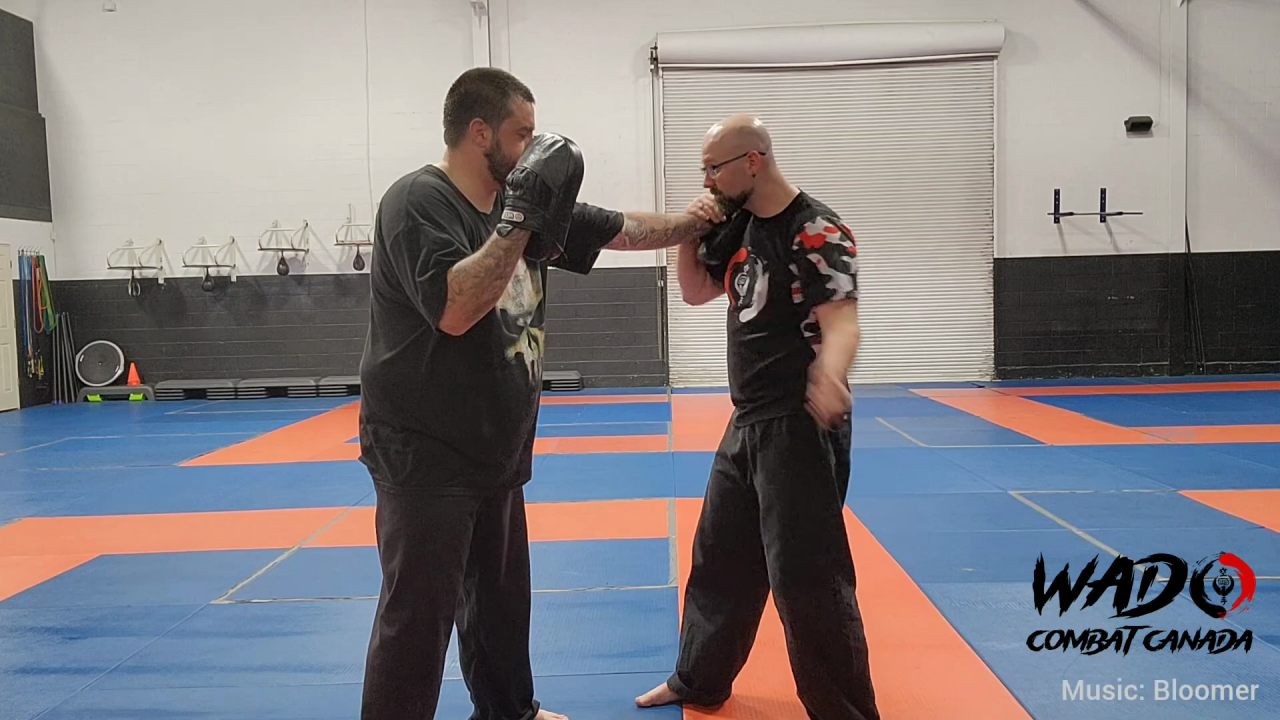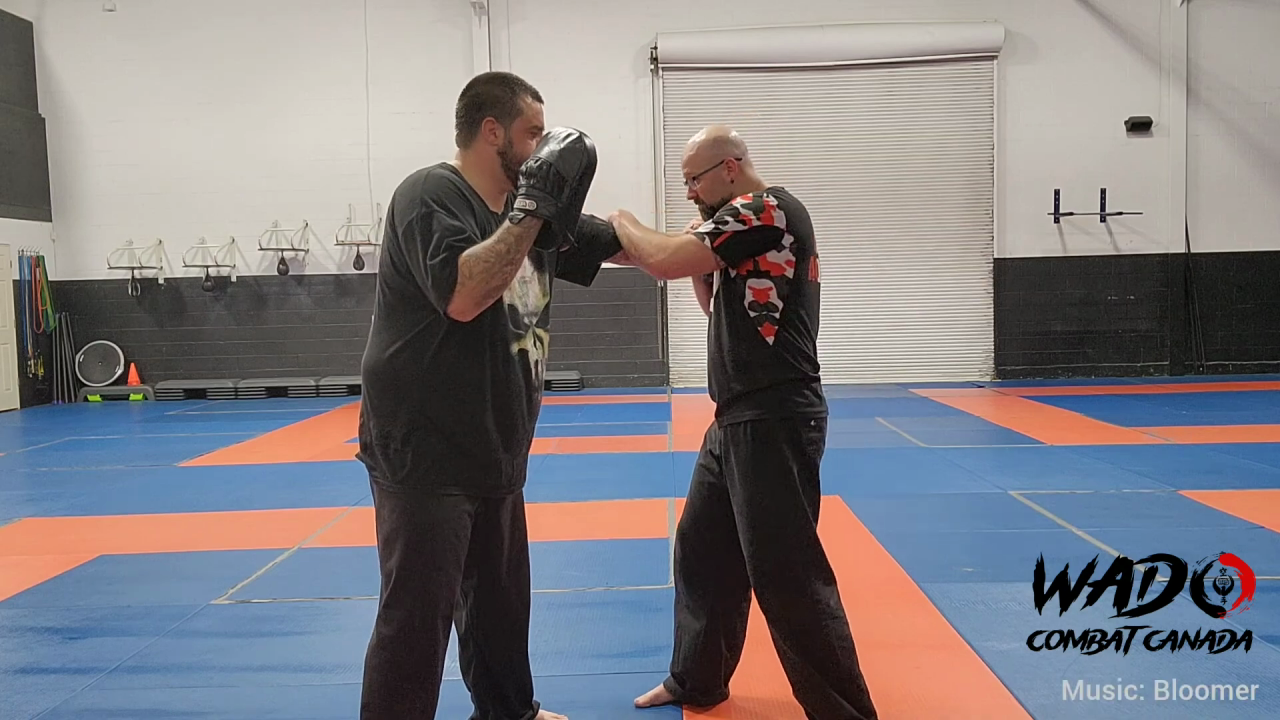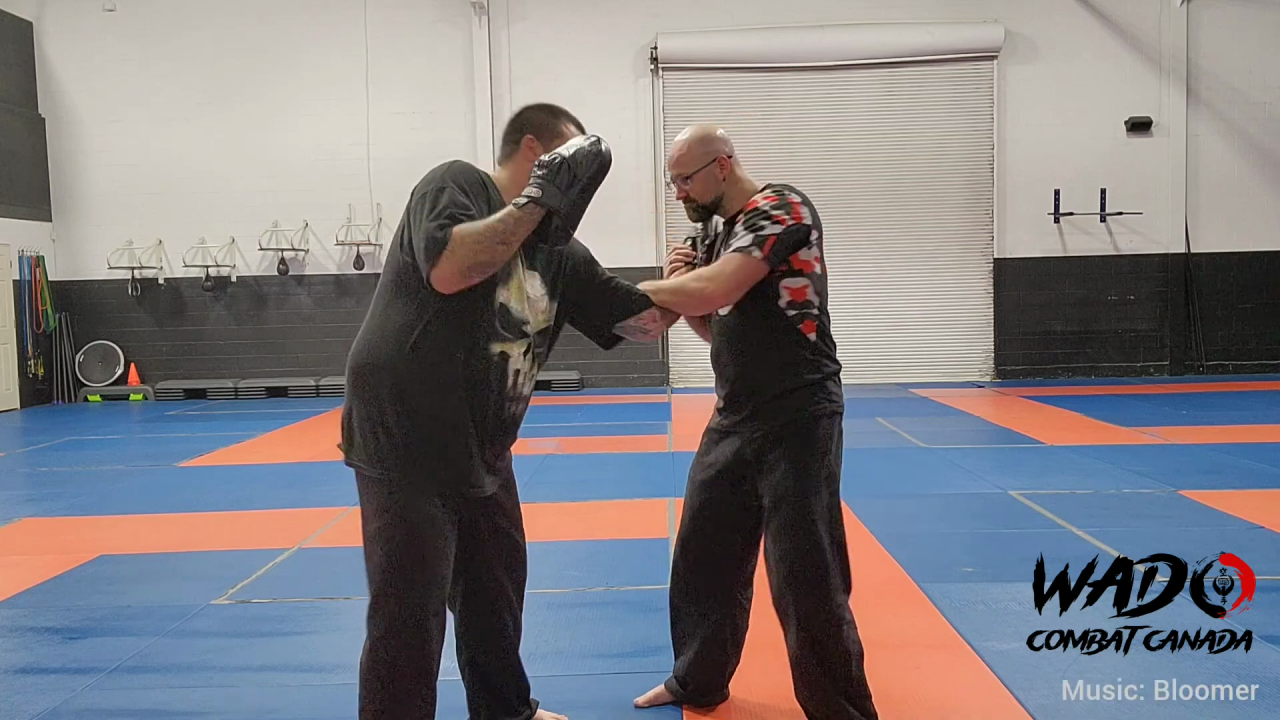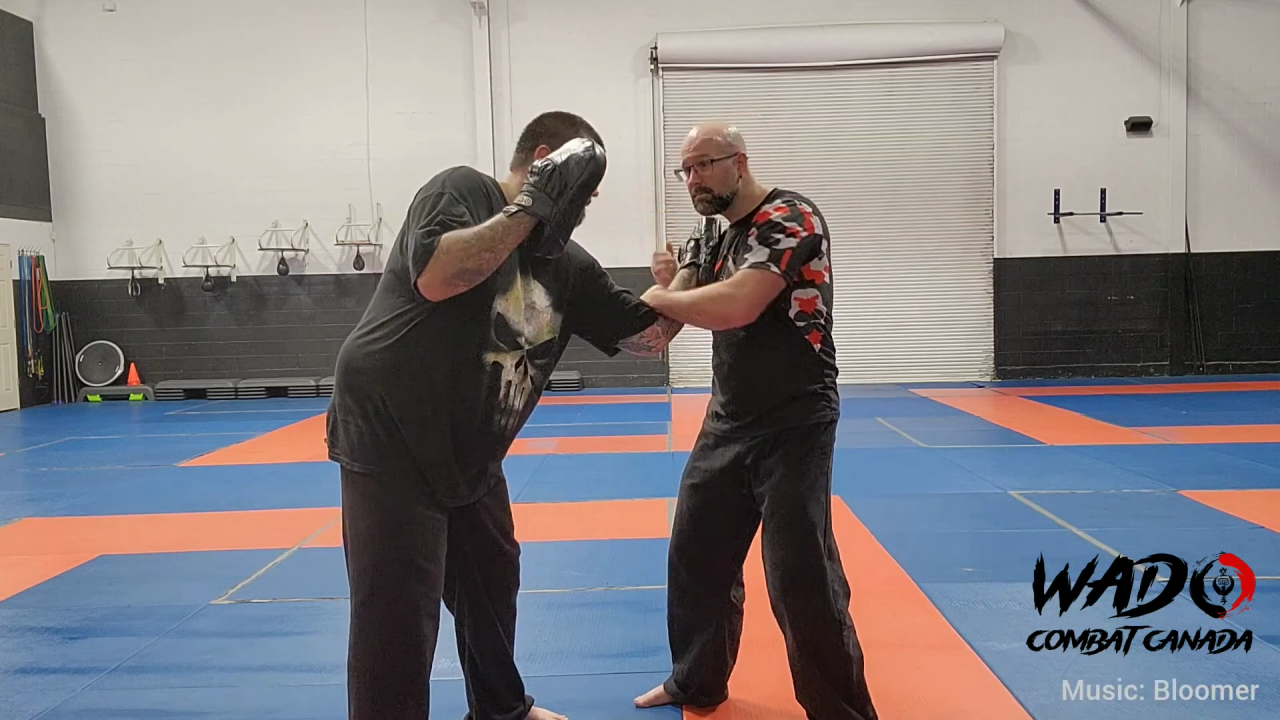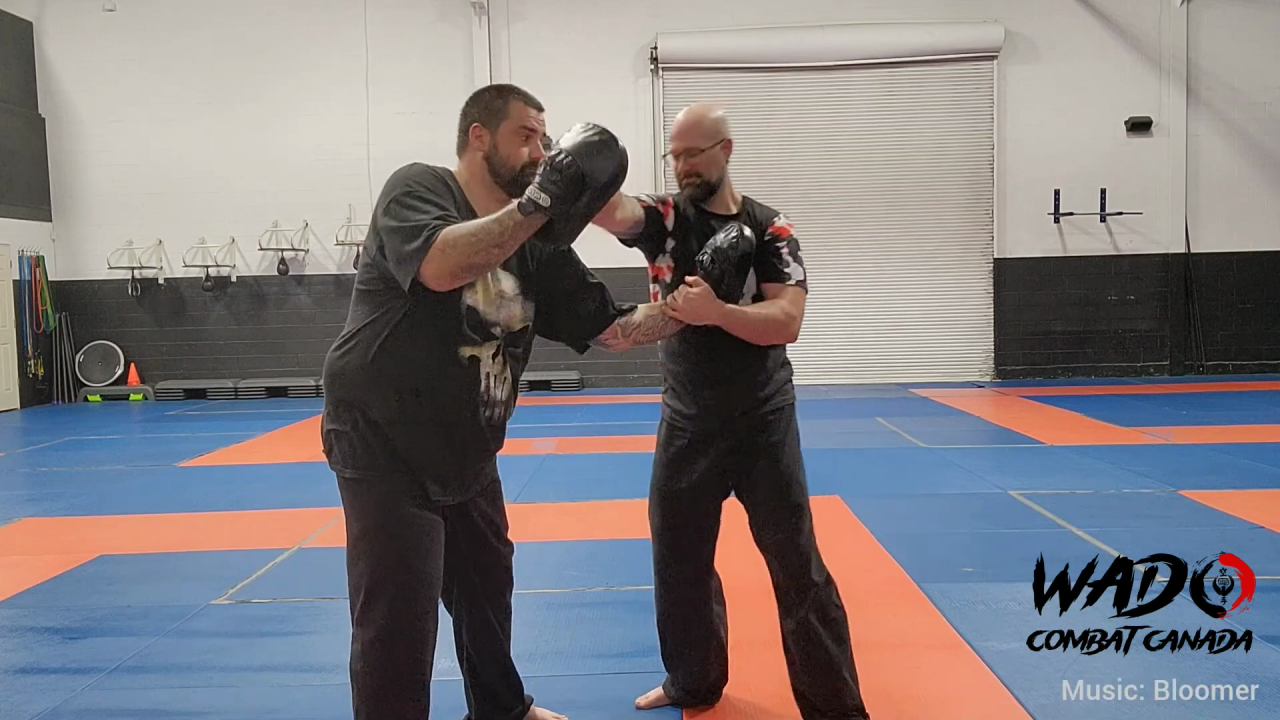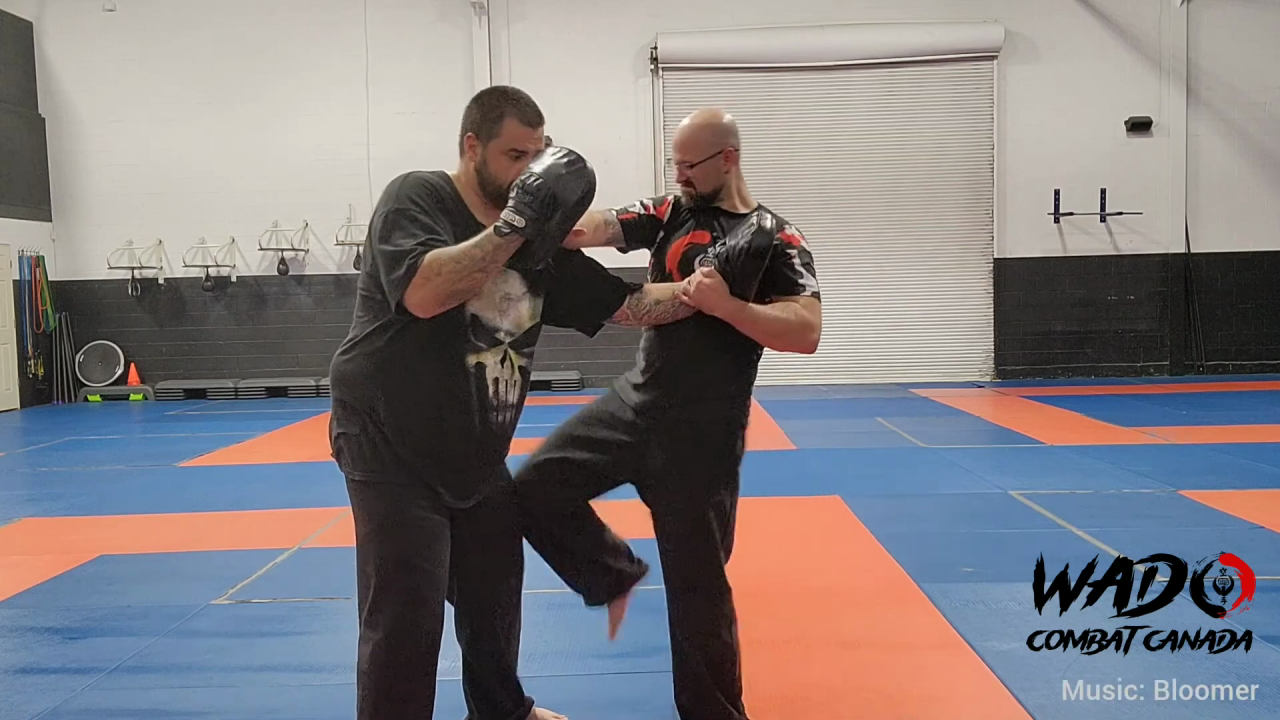
dt=0.7s
person 1, frame 1
left shoulder: (518, 200)
right shoulder: (417, 202)
left elbow: (619, 228)
right elbow: (454, 310)
left wrist: (699, 221)
right wrist: (519, 220)
left hip: (493, 449)
right hip: (426, 455)
left knee: (502, 597)
right knee: (417, 615)
person 1, frame 2
left shoulder: (525, 204)
right shoulder: (430, 195)
left elbow: (621, 243)
right elbow: (464, 296)
right wrist: (531, 210)
left hip: (493, 451)
right hip: (424, 453)
left knee: (501, 597)
right knee: (418, 615)
person 1, frame 3
left shoulder: (560, 253)
right shoulder: (457, 183)
left elbow: (644, 319)
right elbow: (448, 268)
right wrist: (538, 199)
left hip: (480, 446)
right hip: (404, 442)
left knee: (496, 586)
right knee: (408, 615)
person 1, frame 4
left shoulder: (569, 265)
right shoulder: (462, 189)
left elbow: (646, 331)
right elbow: (436, 277)
right wrist: (530, 209)
left hip: (470, 452)
right hip: (391, 437)
left knee: (492, 585)
right knee: (397, 616)
person 1, frame 5
left shoulder: (537, 244)
right shoulder: (418, 188)
left elbow: (613, 327)
right elbow: (440, 267)
right wrist: (539, 202)
left hip: (467, 453)
right hip: (385, 446)
left knee: (488, 590)
right knee: (397, 619)
person 1, frame 6
left shoulder: (538, 237)
right shoulder: (416, 198)
left elbow: (627, 304)
right elbow: (424, 294)
right wrist: (513, 226)
left hip: (476, 455)
right hip: (394, 452)
left knee: (495, 592)
right knee: (405, 619)
person 2, frame 1
left shoulder: (818, 230)
right shoulder: (740, 224)
left elbow: (841, 324)
right elbow: (696, 291)
left wrist: (832, 376)
right wrist: (690, 233)
left hip: (802, 427)
right hip: (749, 422)
left knee: (808, 577)
right knee: (720, 558)
person 2, frame 2
left shoulder: (769, 210)
right shoulder: (746, 227)
left elbow: (663, 260)
left wrist: (623, 221)
right wrist: (702, 265)
left hip: (775, 422)
right hip: (738, 419)
left knee: (786, 575)
right knee: (703, 553)
person 2, frame 3
left shoulder: (779, 208)
right shoulder: (716, 238)
left elbow: (714, 290)
left wrist: (647, 288)
right wrist: (678, 281)
left hip: (797, 423)
right hip: (733, 422)
left knee: (806, 579)
right knee: (703, 557)
person 2, frame 4
left shoulder: (790, 216)
right shoulder: (717, 241)
left elbow: (737, 306)
left wrist: (660, 298)
right wrist: (676, 286)
left hip: (794, 428)
right hip: (727, 423)
left knee: (801, 579)
right knee: (696, 557)
person 2, frame 5
left shoulder: (769, 229)
right shoulder: (663, 216)
left elbow: (786, 323)
right elbow: (611, 210)
left wrist: (714, 311)
left hip: (762, 420)
right hip: (686, 424)
left knee: (796, 564)
right knee: (679, 561)
person 2, frame 6
left shoulder: (776, 239)
right shoulder: (669, 212)
left elbow: (806, 334)
right elbow: (591, 228)
left wrist: (726, 305)
left hip: (703, 425)
right hip: (632, 401)
left knee: (695, 576)
right knee: (533, 493)
right ankle: (616, 576)
